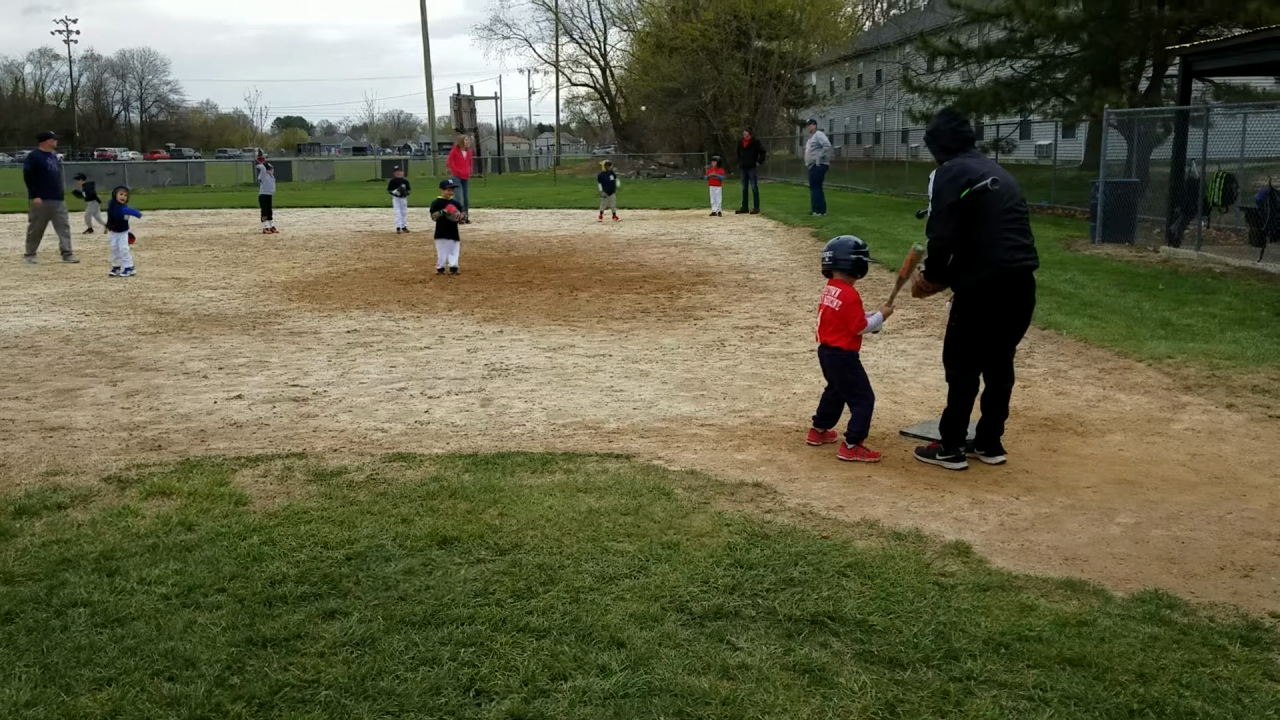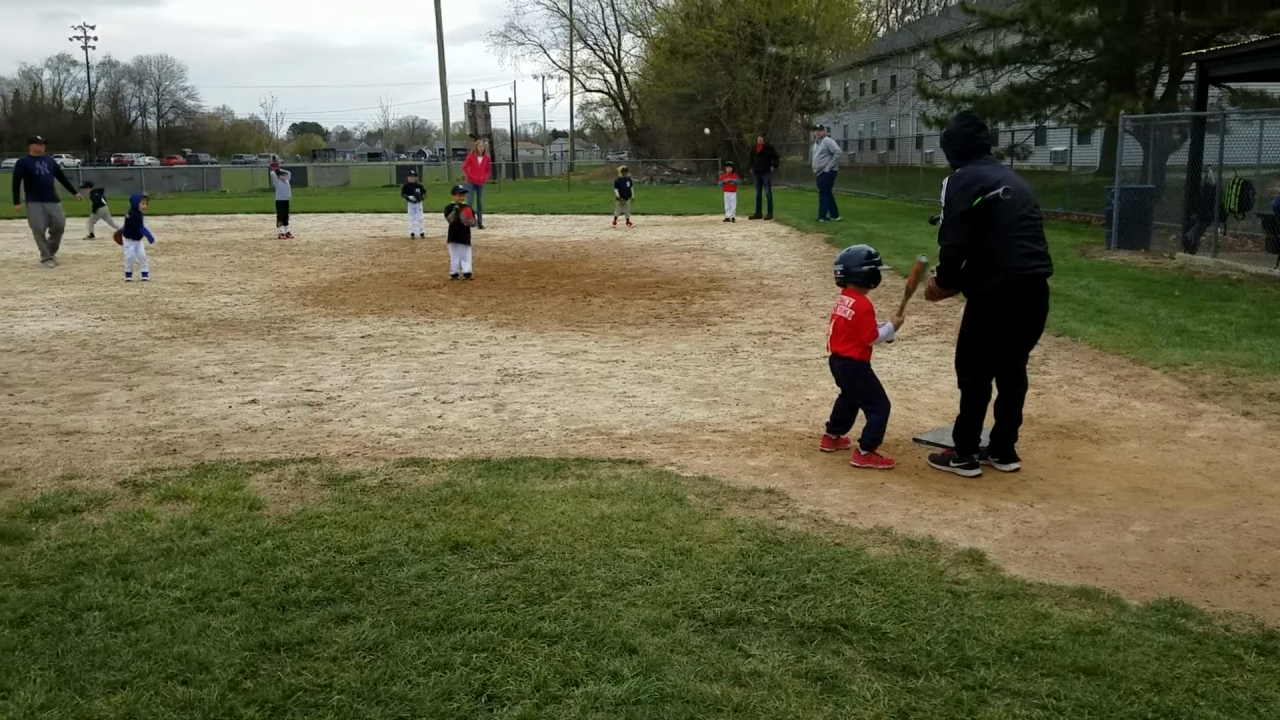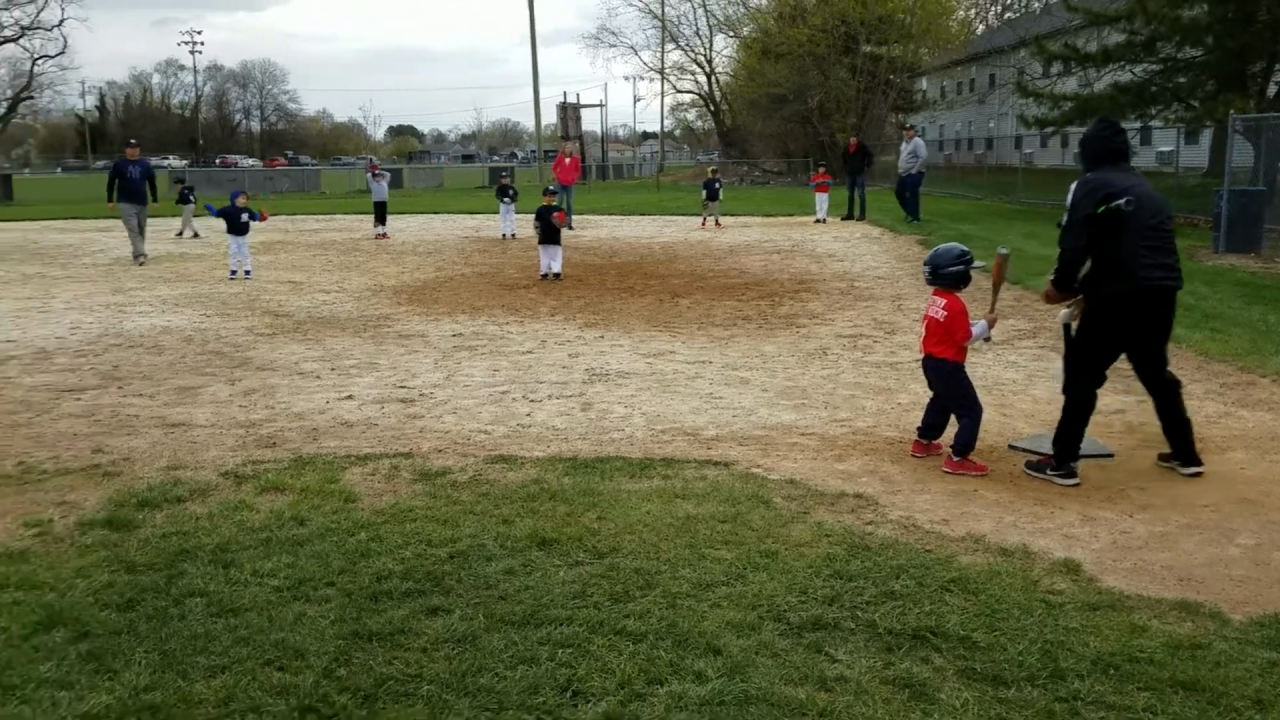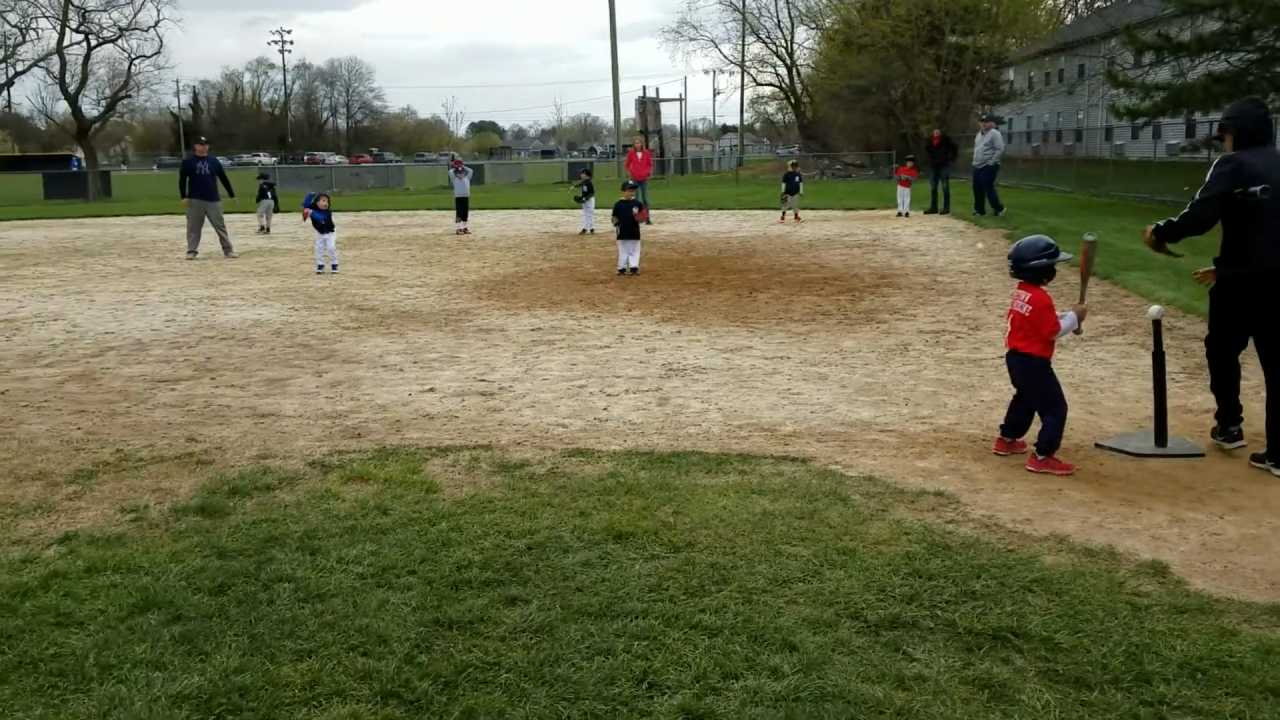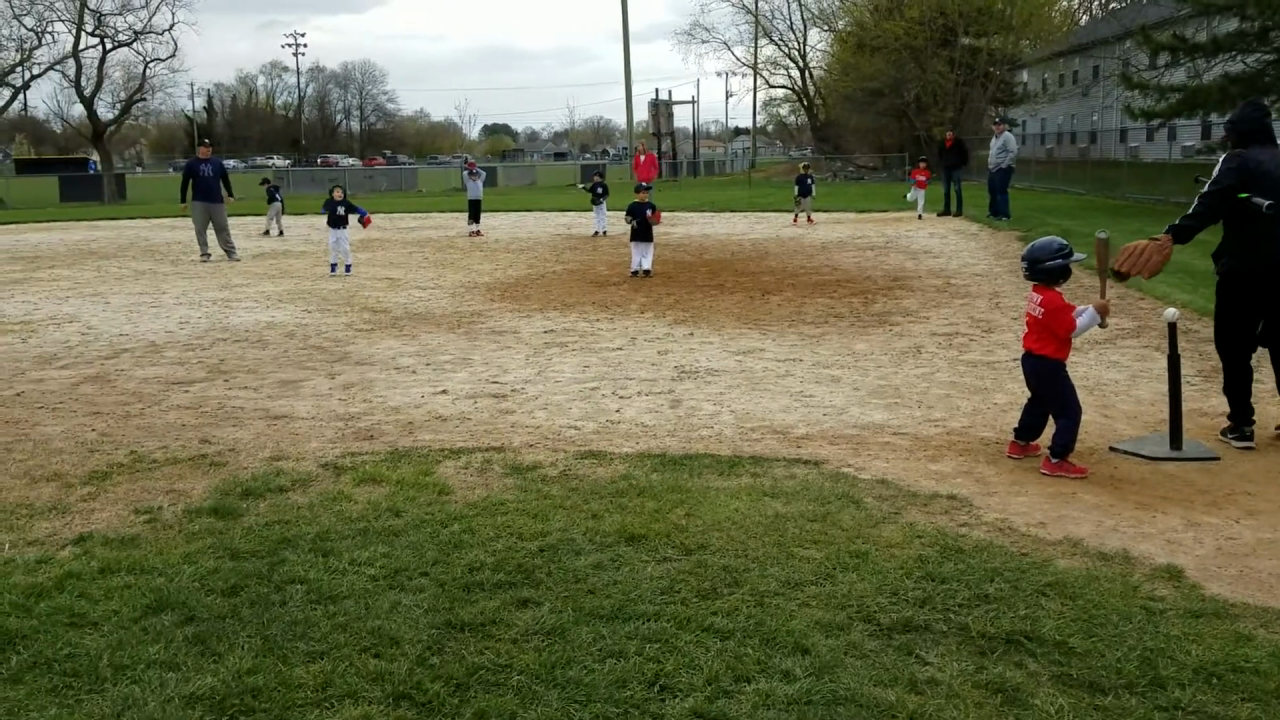
dt=0.5s
person 1, frame 1
left shoulder: (950, 173)
right shoulder: (997, 172)
left elbow: (943, 236)
left wrist: (933, 274)
right wrist: (944, 276)
left hip: (984, 284)
right hip: (1020, 281)
left knee: (963, 364)
right knee: (999, 363)
left ankle: (951, 448)
right ankle: (989, 443)
person 1, frame 2
left shoulder: (962, 180)
right shoulder: (1012, 179)
left elbow: (955, 242)
left wrist: (945, 280)
right wrist: (957, 281)
left hip: (997, 291)
right hip: (1034, 288)
left knee: (975, 370)
right knee: (1012, 370)
left ankle: (965, 455)
right ankle: (1003, 450)
person 1, frame 3
left shoulder: (1091, 186)
right shoulder: (1147, 189)
left elbow: (1075, 246)
left wrist: (1061, 285)
right wrist: (1083, 288)
left hip: (1119, 296)
right hip: (1162, 294)
left knee: (1082, 375)
right knee: (1156, 371)
left ankle: (1063, 462)
right ankle: (1186, 454)
person 1, frame 4
left shoulder: (1233, 165)
left elbow: (1201, 215)
left wrist: (1161, 232)
left hip: (1245, 277)
left knee: (1222, 350)
left ankle: (1229, 426)
person 1, frame 5
left shoulder: (1238, 161)
left elbow: (1209, 205)
left wrist: (1173, 235)
left hip: (1243, 268)
left knee: (1235, 346)
left ankle: (1242, 426)
person 2, frame 1
left shoulder: (829, 289)
right shoulder: (849, 294)
right elbow: (859, 327)
left wrist: (870, 316)
right wrist: (880, 317)
left hip: (826, 351)
right hip: (843, 355)
left knee: (835, 390)
right knee: (863, 398)
left ankle: (819, 430)
right ankle: (851, 446)
person 2, frame 2
left shoulder: (843, 298)
right shoulder: (863, 305)
right elbow: (871, 338)
left wrist: (881, 326)
right wrist: (891, 327)
left hip: (837, 360)
right hip: (854, 364)
left knee: (850, 398)
right knee: (879, 406)
left ankle: (832, 436)
right ankle: (865, 453)
person 2, frame 3
left shoulder: (935, 298)
right shoulder: (955, 305)
right elbow: (965, 338)
left wrist: (978, 325)
right wrist: (985, 325)
left hip: (931, 361)
right hip: (948, 366)
left knee: (941, 402)
right knee: (971, 410)
left ankle: (923, 442)
right ankle: (958, 459)
person 2, frame 4
left shoulder: (1020, 292)
right shoulder: (1040, 299)
right elbow: (1053, 332)
left wrist: (1065, 316)
right wrist: (1074, 317)
left hip: (1016, 357)
right hip: (1033, 362)
left knee: (1025, 398)
right knee: (1055, 408)
left ankle: (1006, 439)
right ankle: (1042, 457)
person 2, frame 5
left shoulder: (1037, 293)
right shoulder: (1053, 299)
left elbow: (1068, 314)
right elbow: (1071, 329)
left wrist: (1091, 309)
right wrist: (1095, 312)
left hip: (1032, 359)
right hip: (1048, 364)
left knee: (1039, 401)
right knee: (1069, 411)
left ankle: (1020, 442)
right ankle: (1056, 460)
